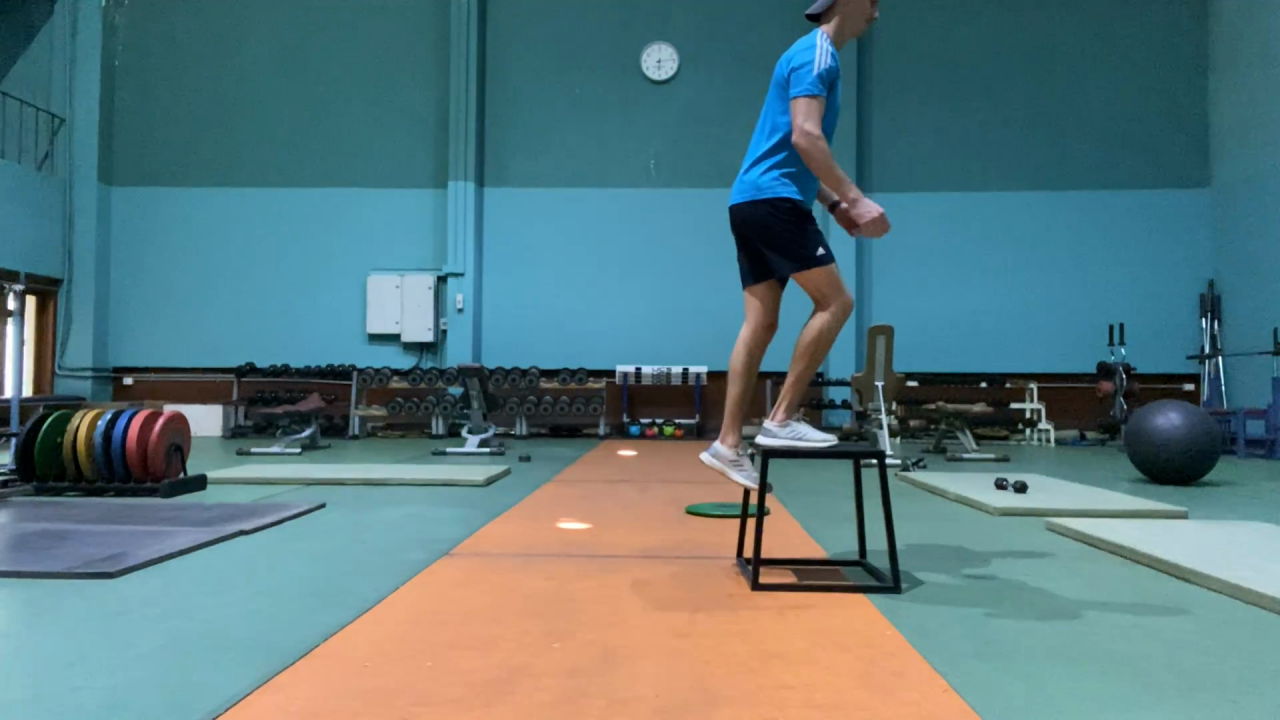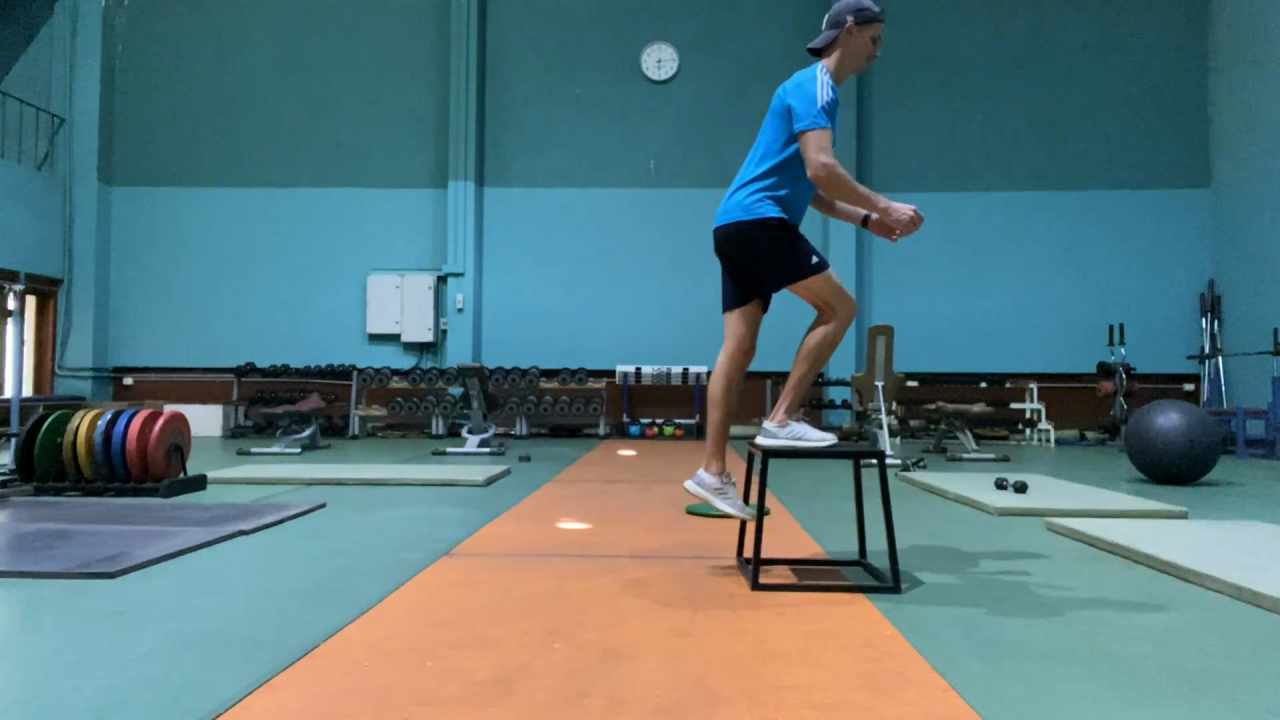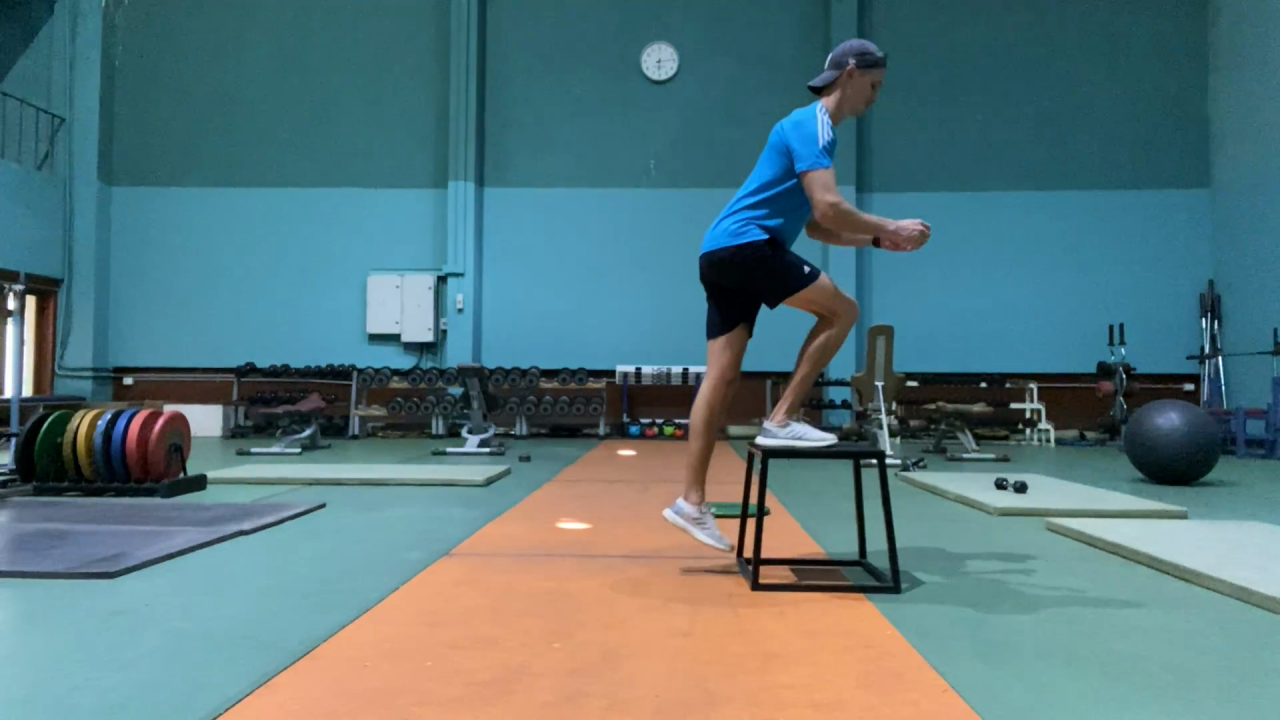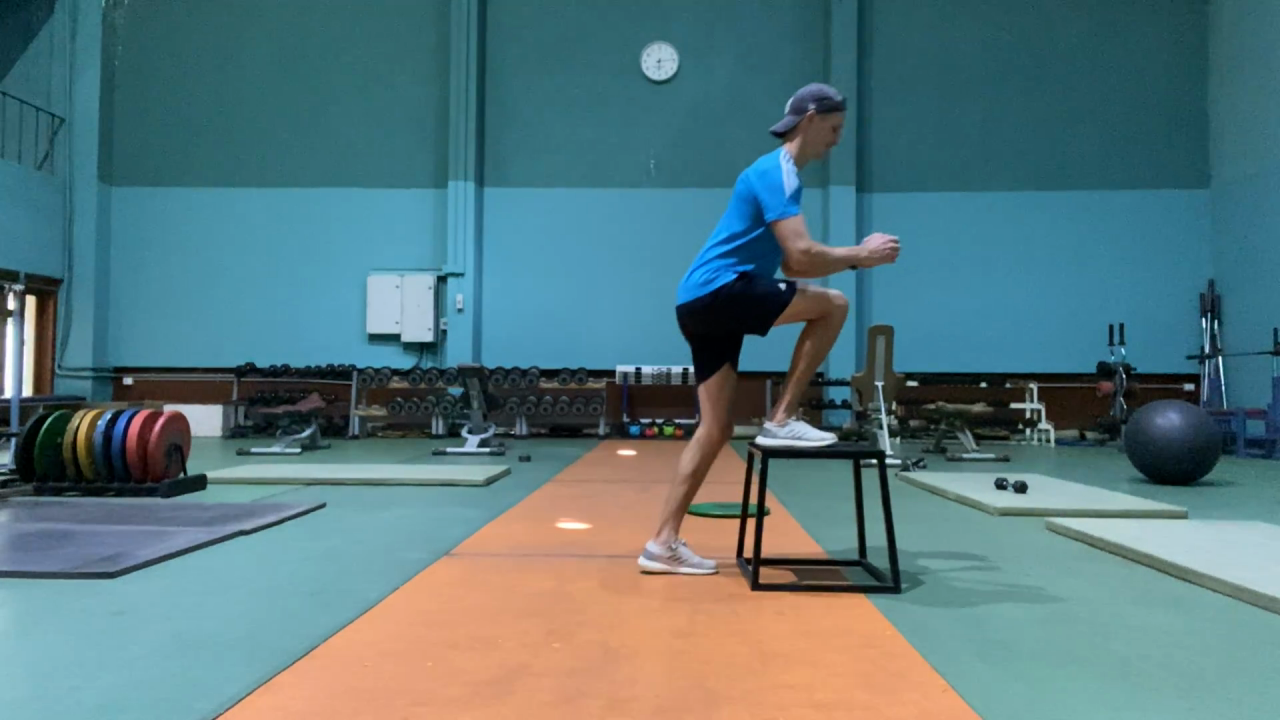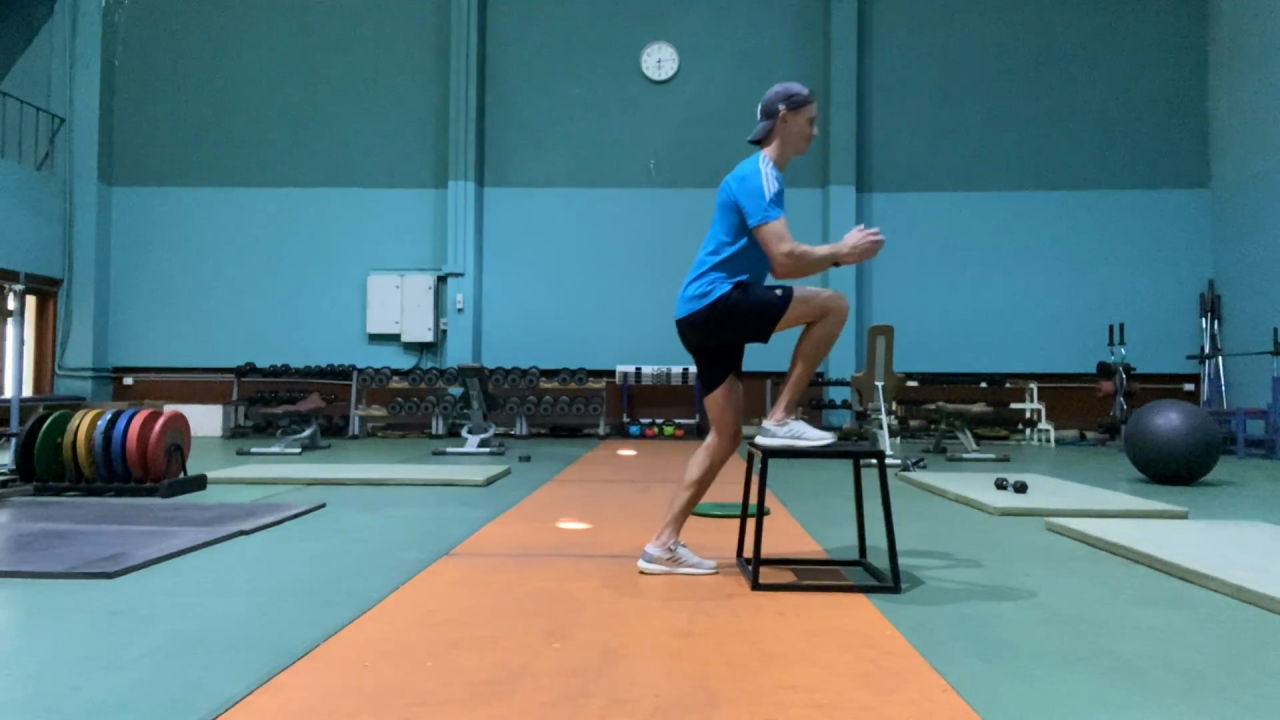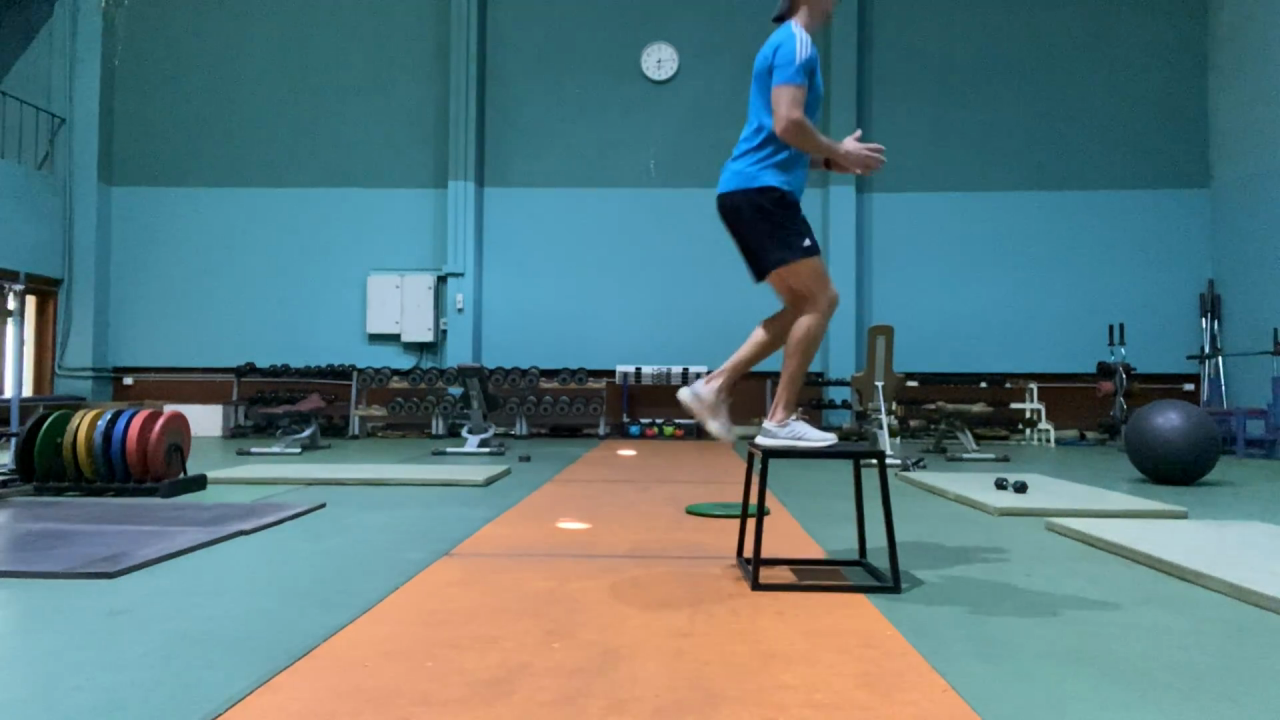
dt=0.5s
person 1, frame 1
left shoulder: (814, 55)
right shoulder: (816, 53)
right elbow: (805, 137)
left wrist: (834, 205)
right wrist: (855, 199)
left hip: (753, 202)
right hip: (771, 200)
left knee: (760, 323)
right knee: (835, 302)
left ankle: (728, 444)
right ankle: (781, 420)
person 1, frame 2
left shoulder: (815, 90)
right shoulder: (813, 85)
left elbow: (811, 190)
right elbow: (820, 170)
left wrist: (867, 219)
right wrist: (884, 207)
left hip: (736, 226)
right hip: (756, 221)
left knee: (738, 349)
right knee: (839, 307)
left ankle: (712, 472)
right ankle: (781, 420)
person 1, frame 3
left shoulder: (811, 127)
right shoulder: (811, 124)
left elbow: (816, 225)
right elbow: (829, 208)
left wrist: (878, 240)
right wrist: (890, 227)
left hip: (723, 253)
right hip: (743, 245)
left knee: (722, 378)
right knee: (841, 310)
left ankle: (691, 501)
right ankle: (781, 421)
person 1, frame 4
left shoulder: (776, 173)
right shoulder: (776, 171)
left elbow: (789, 263)
right elbow: (801, 256)
left wrist: (854, 256)
right wrist: (862, 254)
left hip: (702, 303)
right hip: (716, 293)
left knee: (714, 427)
right knee: (832, 306)
left ankle: (663, 543)
right ankle: (782, 420)
person 1, frame 5
left shoulder: (757, 177)
right shoulder: (758, 176)
left elbow: (777, 264)
right elbow: (785, 258)
left wrist: (837, 254)
right wrist: (842, 251)
left hip: (704, 313)
right hip: (715, 305)
left knee: (724, 436)
right knee: (833, 306)
left ankle: (663, 544)
right ankle: (781, 419)
person 1, frame 6
left shoulder: (790, 42)
right shoulder: (795, 41)
right elbow: (787, 124)
left wrist: (833, 160)
right wrist: (839, 152)
left hip: (750, 192)
right hip: (762, 191)
left knee: (801, 304)
right knee: (822, 300)
left ankle: (714, 385)
right ankle: (781, 419)
